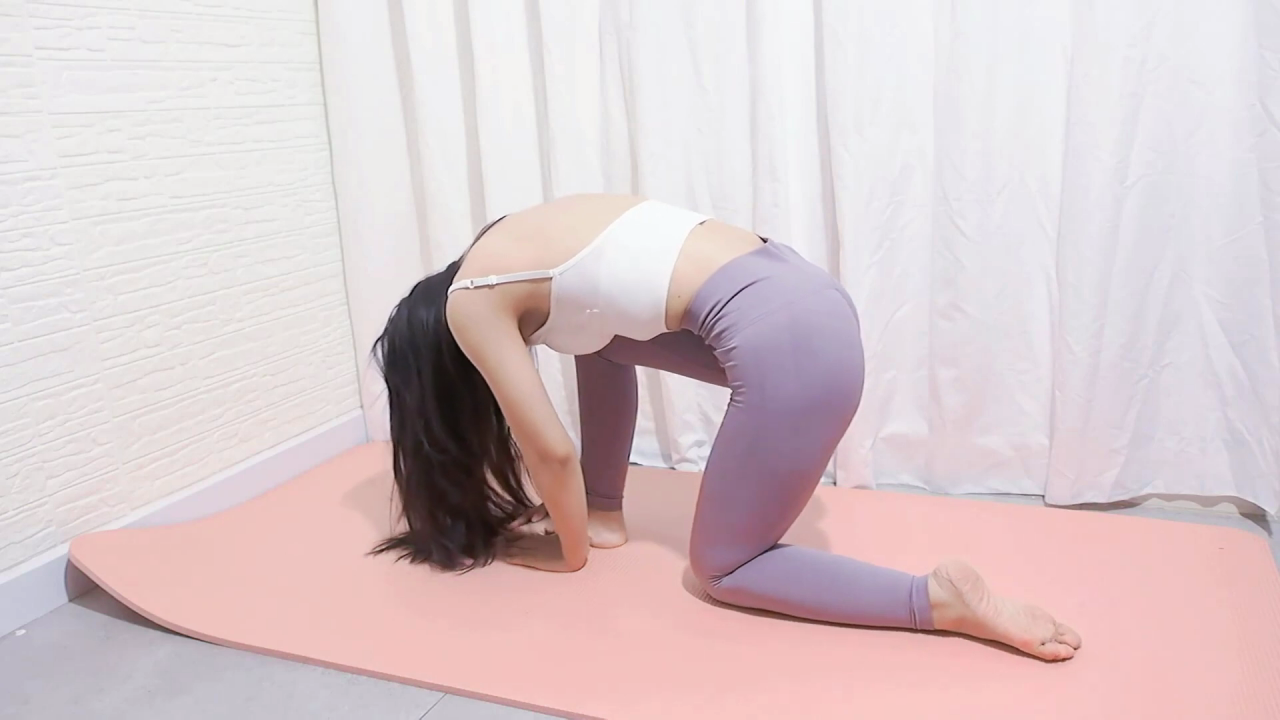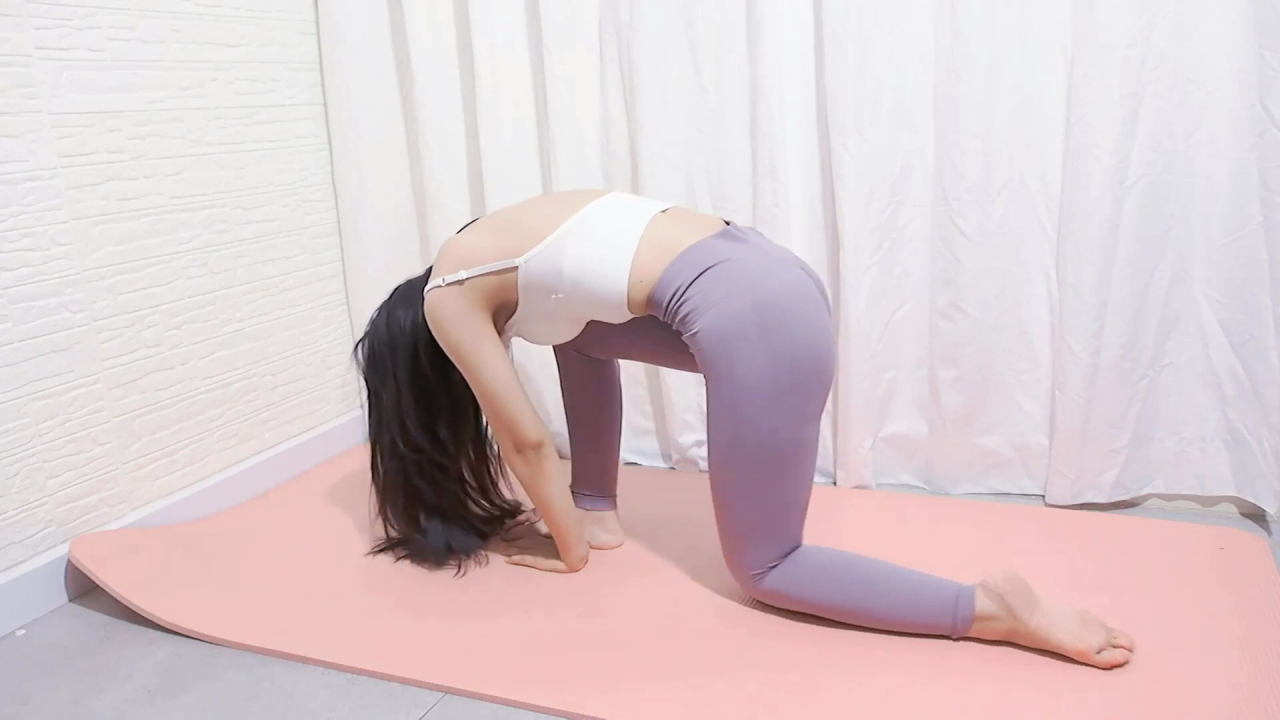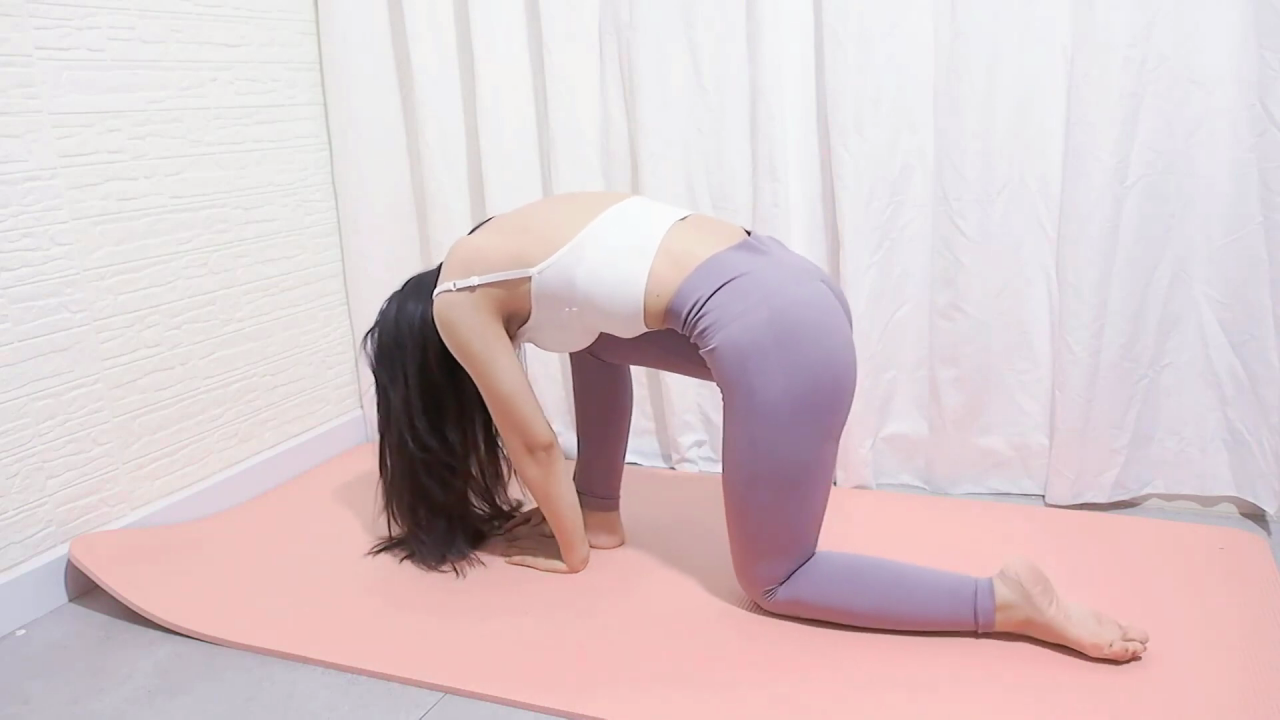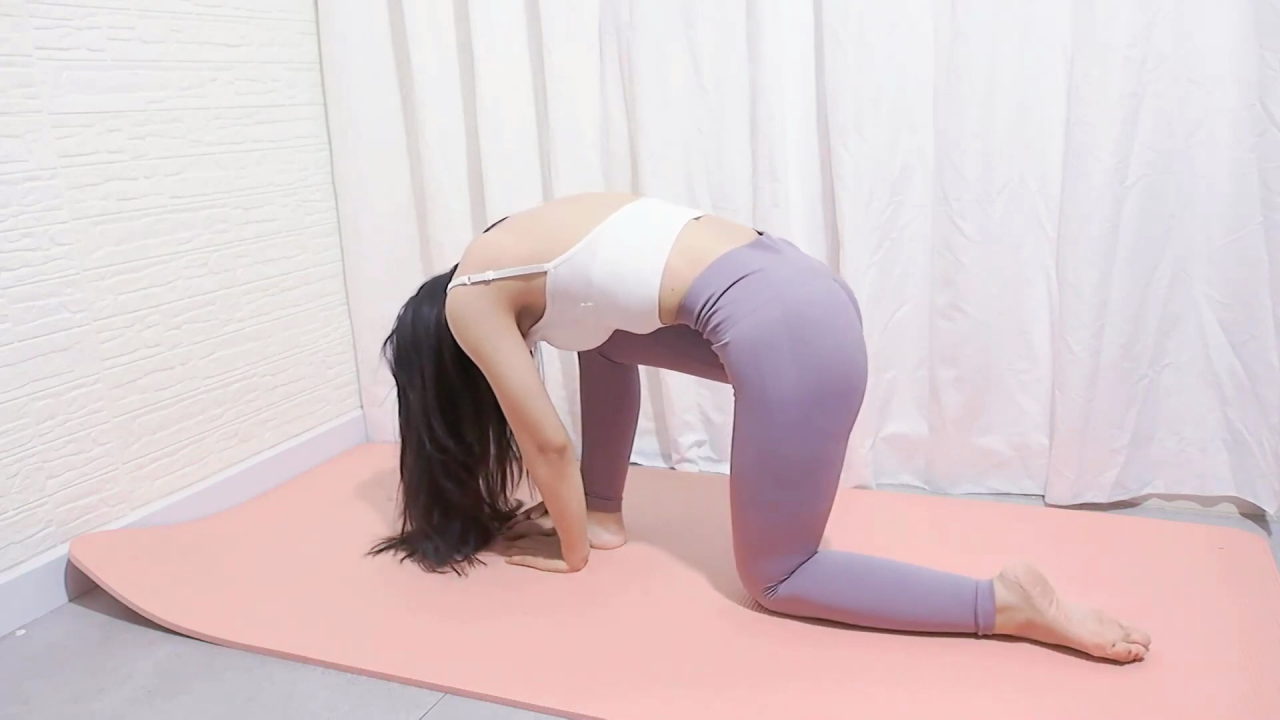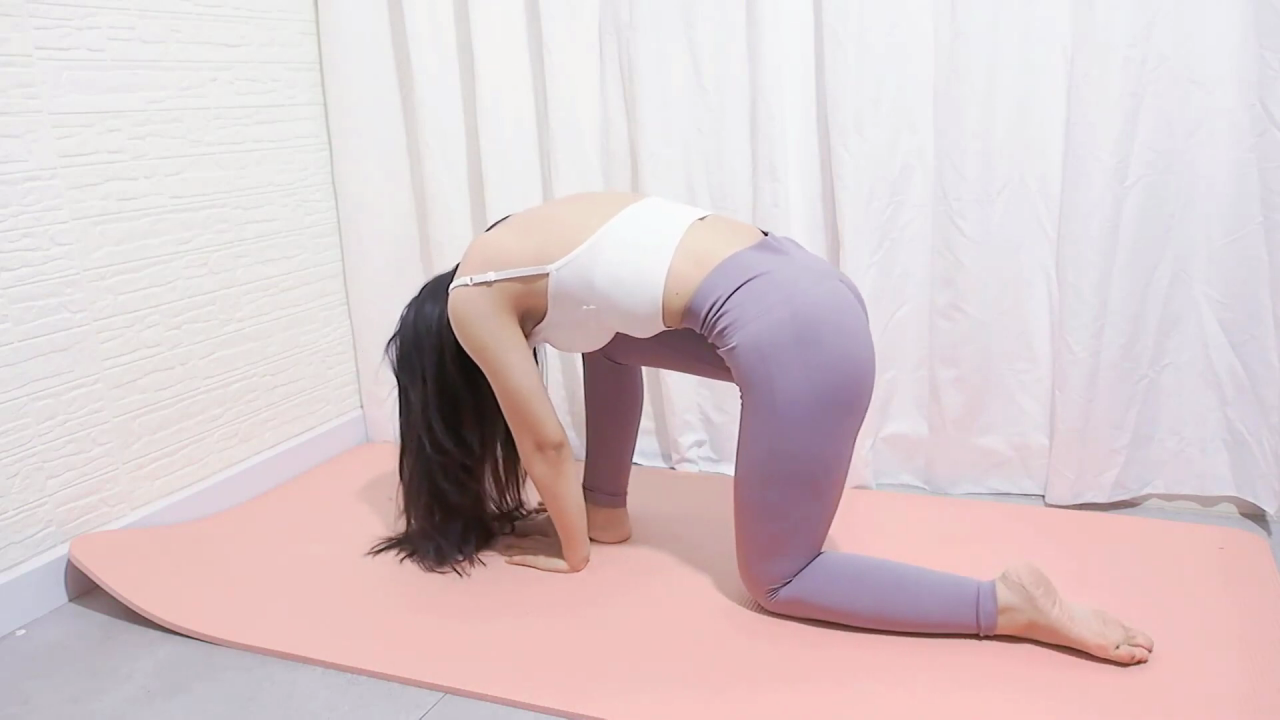
dt=1s
person 1, frame 1
left shoulder: (469, 302)
right shoulder: (517, 246)
left elbow: (550, 450)
left wrist: (570, 549)
right wrist: (582, 515)
left hip: (787, 342)
right hip: (799, 292)
left knee: (721, 566)
left ankle: (941, 599)
right ankle: (605, 513)
person 1, frame 2
left shoulder: (444, 297)
right shoulder: (491, 248)
left elbow: (525, 440)
right elbow: (552, 371)
left wrist: (567, 549)
right wrist: (575, 519)
left hip: (752, 319)
right hip: (769, 272)
left knee: (765, 568)
left ankle: (995, 609)
right ankle: (598, 511)
person 1, frame 3
left shoulder: (455, 299)
right shoulder: (505, 246)
left elbow: (533, 441)
right elbow: (563, 376)
left wrist: (570, 551)
right wrist: (577, 514)
left hip: (773, 334)
right hip: (787, 282)
left knee: (773, 580)
left ankle: (1010, 602)
right ankle: (602, 513)
person 1, frame 4
left shoulder: (468, 299)
right shoulder: (519, 248)
left elbow: (547, 441)
right elbow: (570, 392)
left wrist: (570, 551)
right wrist: (581, 515)
left hip: (784, 332)
right hip: (796, 286)
left knee: (772, 578)
left ankle: (1007, 604)
right ankle: (605, 515)
person 1, frame 5
left shoulder: (471, 298)
right shoulder: (522, 244)
left elbow: (544, 439)
right elbow: (578, 375)
left wrist: (571, 552)
right wrist: (585, 511)
left hip: (792, 332)
right hip: (802, 284)
left knee: (775, 580)
left ankle: (1009, 604)
right ankle: (608, 510)
